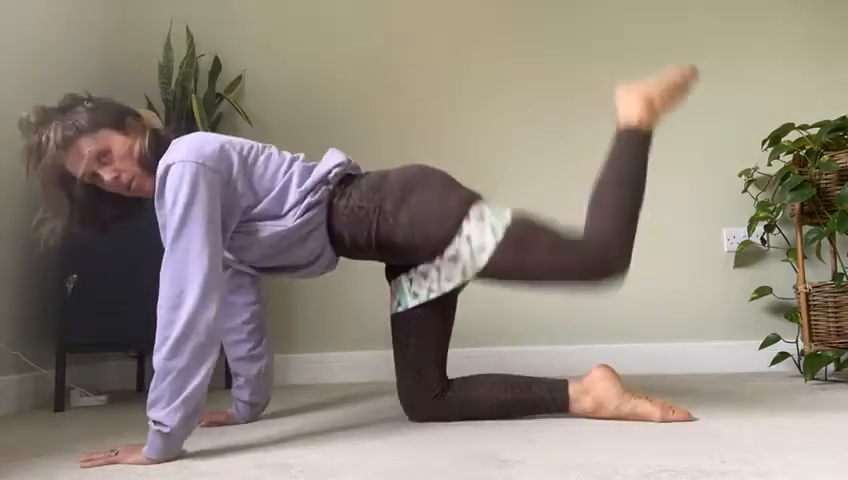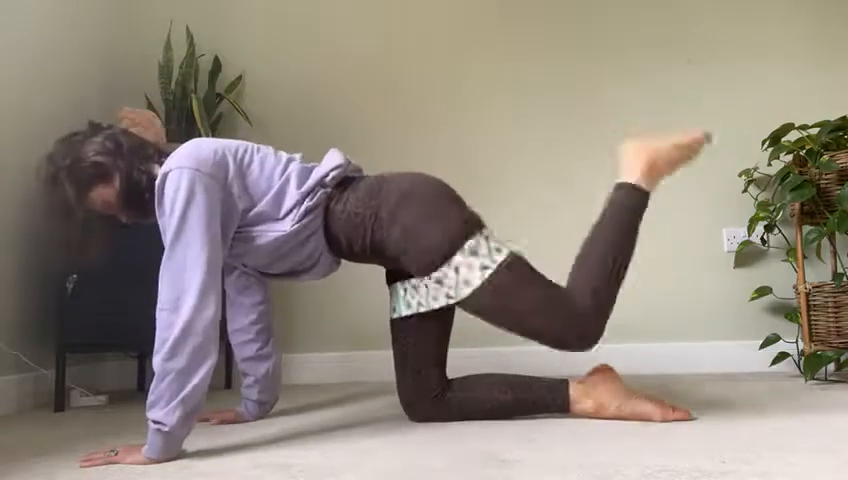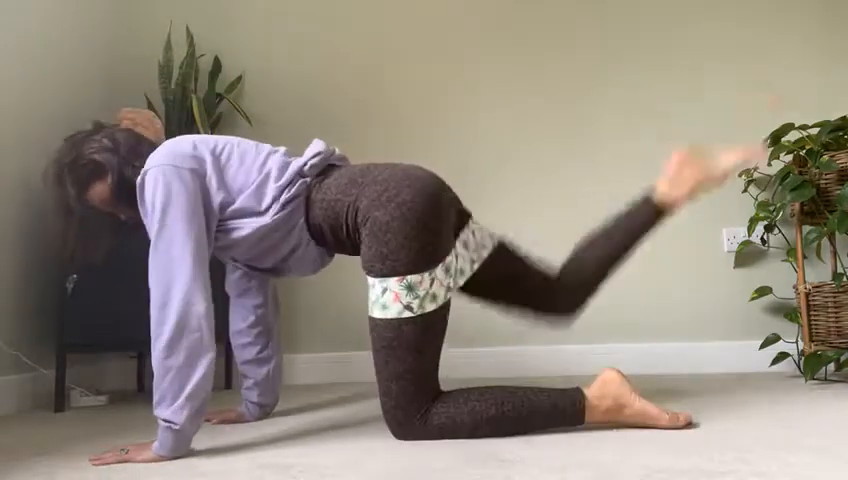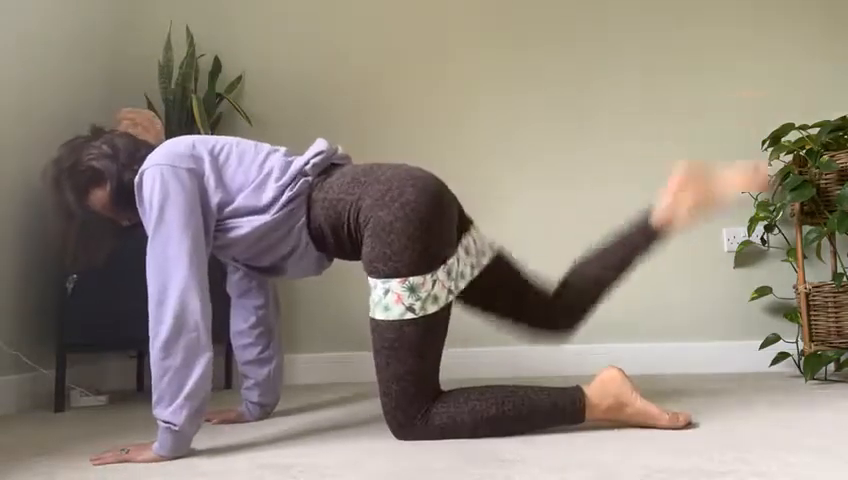
dt=0.4s
person 1, frame 1
left shoulder: (189, 164)
right shoulder: (173, 192)
left elbow: (191, 305)
right elbow: (233, 297)
left wrist: (160, 438)
right wrist: (247, 402)
left hip: (410, 208)
right hip: (403, 242)
left knee: (601, 256)
right knee: (424, 402)
left ankle: (636, 113)
right ankle: (586, 394)
person 1, frame 2
left shoulder: (187, 172)
right shoulder: (195, 182)
left elbow: (188, 311)
right elbow: (243, 290)
left wrist: (158, 440)
right wrist: (254, 401)
left hip: (407, 216)
right hip: (398, 235)
left knee: (578, 319)
right knee: (426, 401)
left ankle: (638, 171)
right ankle: (587, 393)
person 1, frame 3
left shoulder: (165, 169)
right shoulder: (200, 175)
left elbow: (181, 307)
right elbow: (247, 284)
left wrist: (170, 438)
right wrist: (256, 400)
left hip: (391, 209)
right hip: (407, 201)
left knee: (412, 417)
right knee: (558, 298)
left ankle: (599, 401)
right ankle: (667, 190)
person 1, frame 4
left shoulder: (162, 171)
right shoulder: (200, 176)
left elbow: (178, 308)
right elbow: (249, 284)
left wrist: (170, 437)
right wrist: (258, 400)
left hip: (391, 211)
right hip: (406, 203)
left knee: (411, 417)
right knee: (555, 314)
left ankle: (599, 400)
right ankle: (671, 206)
